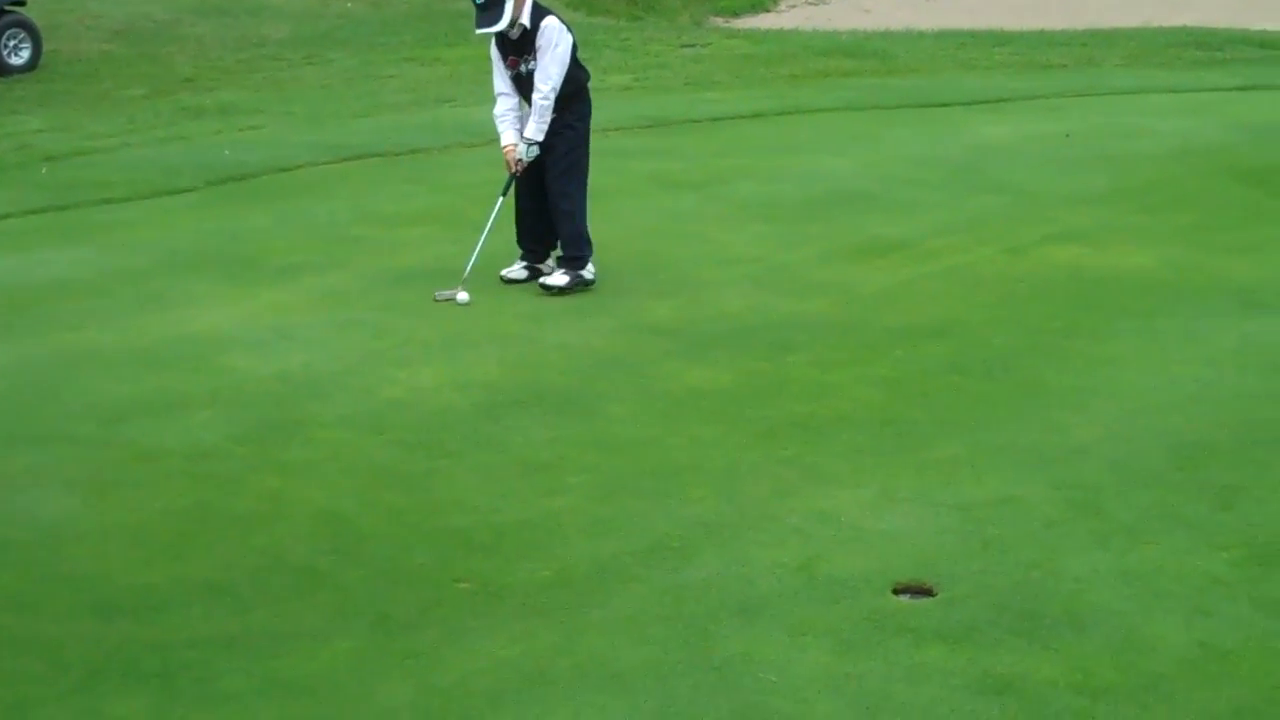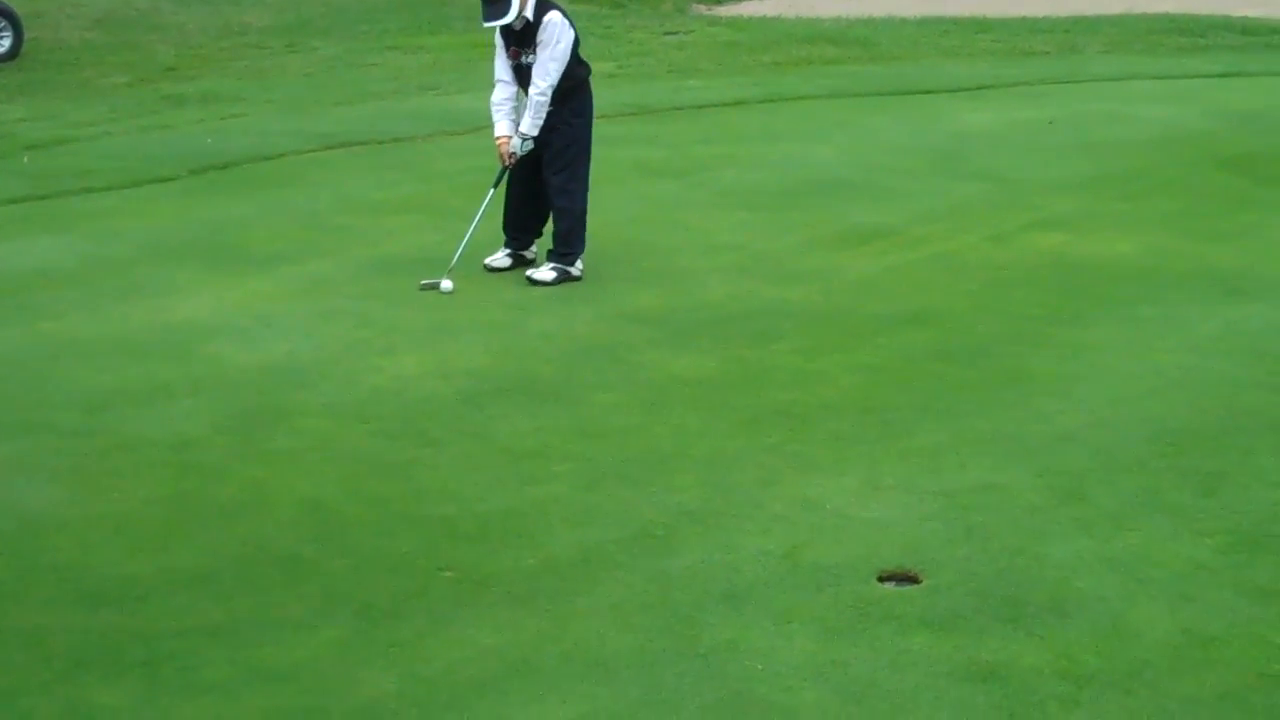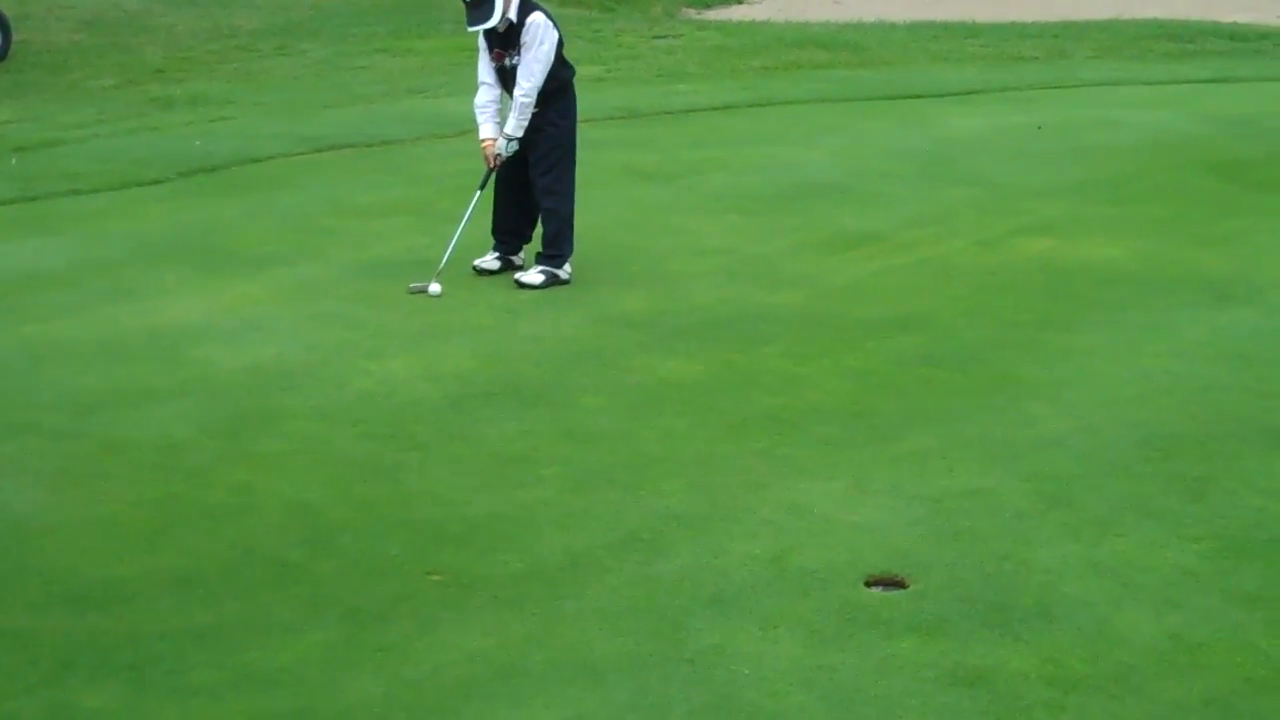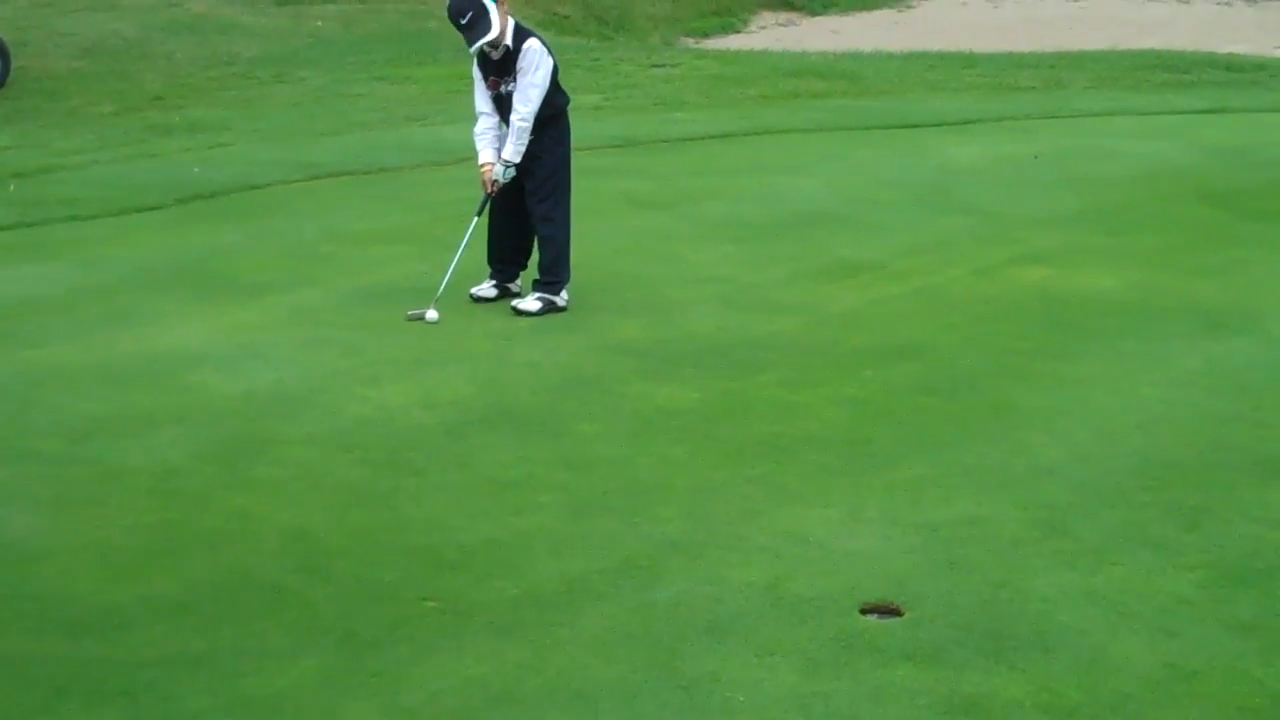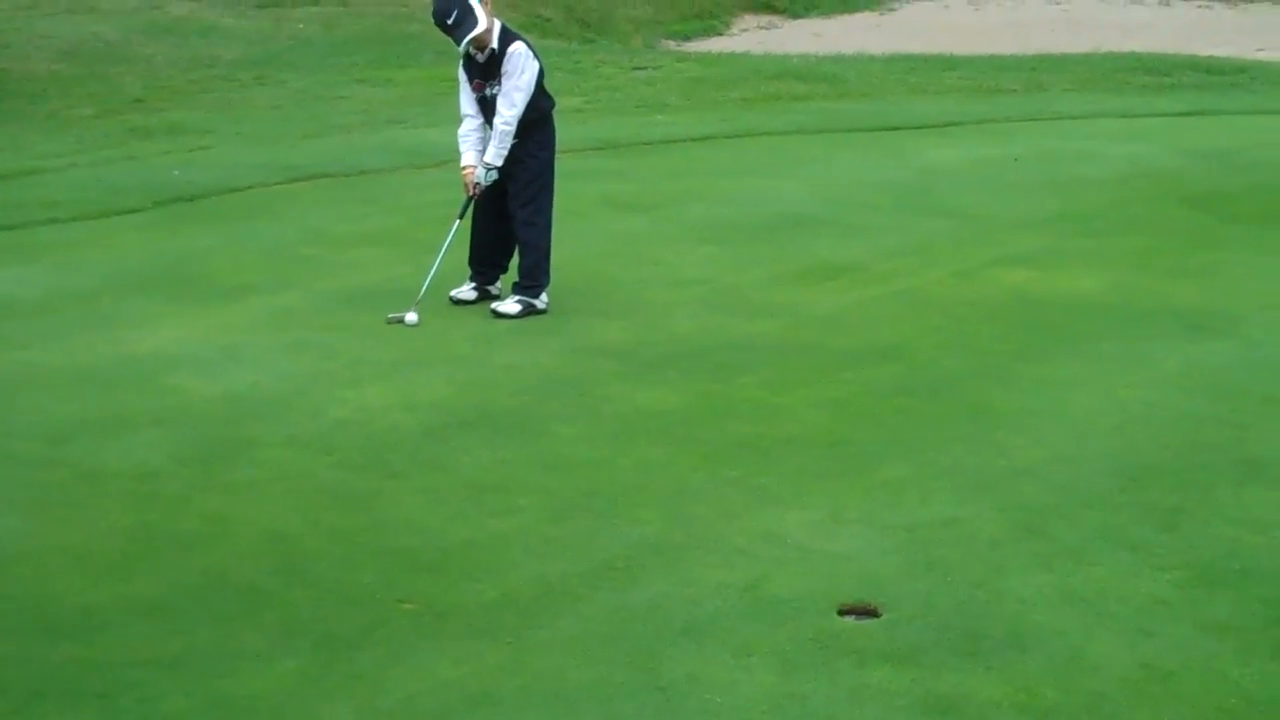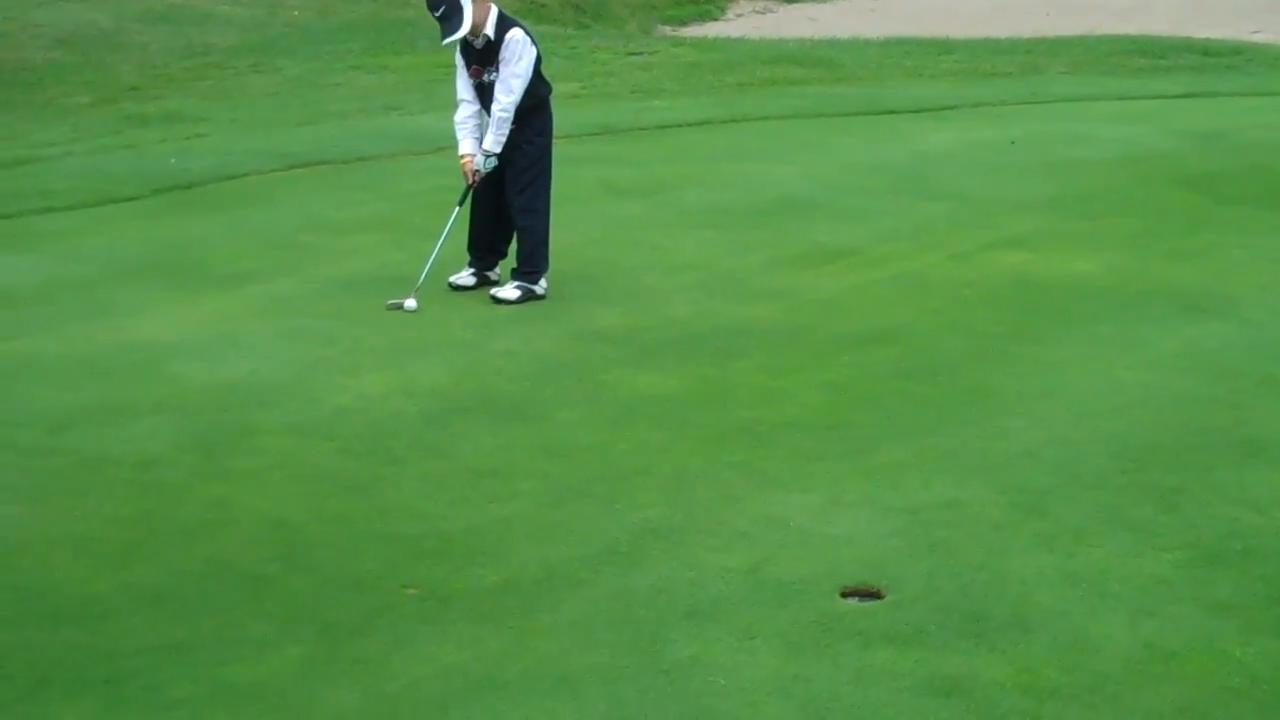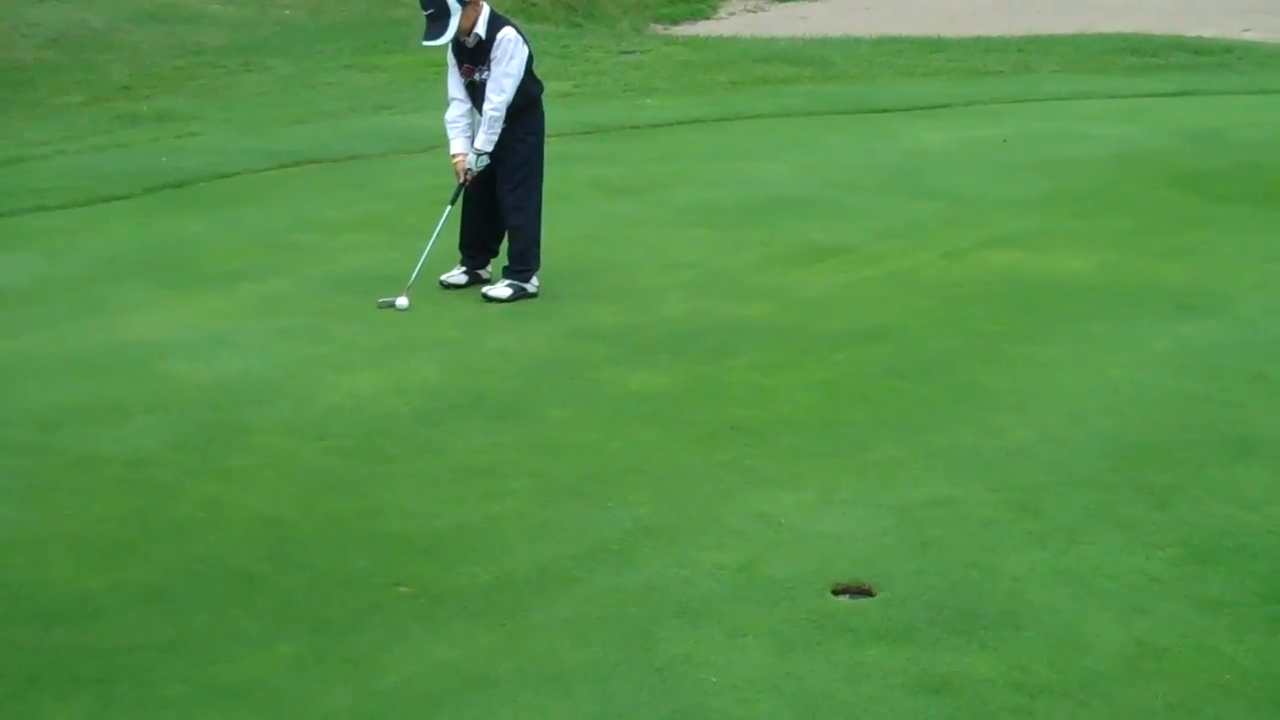
dt=0.4s
person 1, frame 1
left shoulder: (548, 27)
right shoulder: (500, 41)
left elbow: (546, 90)
right elbow: (505, 95)
left wrist: (529, 140)
right wrist: (510, 140)
left hip: (568, 115)
right hip: (537, 118)
left knee: (564, 189)
right knee: (529, 189)
left ankle: (578, 264)
right ankle: (536, 257)
person 1, frame 2
right shoulder: (505, 27)
left elbow: (543, 85)
right elbow: (504, 82)
left wrist: (524, 134)
right wrist: (504, 131)
left hip: (569, 107)
right hip: (536, 109)
left knee: (563, 182)
right knee: (522, 177)
left ankle: (567, 259)
right ankle: (519, 245)
person 1, frame 3
right shoulder: (488, 29)
left elbow: (528, 86)
right elbow: (488, 85)
left wrist: (508, 135)
right wrist: (489, 134)
left hip: (552, 109)
right hip: (522, 112)
left knee: (550, 184)
right knee: (511, 180)
left ankle: (556, 262)
right ankle: (508, 250)
person 1, frame 4
left shoulder: (531, 48)
right shoulder: (482, 58)
left elbow: (525, 111)
right elbow: (486, 113)
left wrist: (506, 161)
right wrist: (487, 160)
left hip: (547, 137)
right hip: (514, 138)
left knee: (546, 211)
right knee: (505, 208)
left ankle: (552, 289)
right ankle: (505, 277)
person 1, frame 5
left shoulder: (516, 51)
right shoulder: (468, 60)
left elbow: (509, 114)
right elbow: (471, 115)
left wrist: (488, 164)
right wrist: (470, 162)
left hip: (532, 140)
right hip: (499, 140)
left knee: (528, 214)
right knee: (488, 211)
left ankle: (532, 292)
right ankle: (485, 279)
person 1, frame 6
left shoulder: (514, 38)
right shoulder: (465, 45)
left elbow: (506, 101)
right elbow: (468, 102)
left wrist: (488, 151)
right wrist: (468, 150)
left hip: (529, 125)
right hip: (496, 127)
left knee: (526, 200)
right knee: (486, 196)
left ankle: (531, 277)
right ankle: (483, 264)
person 1, frame 7
left shoulder: (505, 36)
right shoulder: (457, 44)
left elbow: (498, 100)
right elbow: (459, 99)
left wrist: (478, 150)
right wrist: (459, 149)
left hip: (520, 124)
right hip: (486, 125)
left knee: (517, 199)
right knee: (478, 195)
left ankle: (523, 276)
right ankle: (475, 263)
